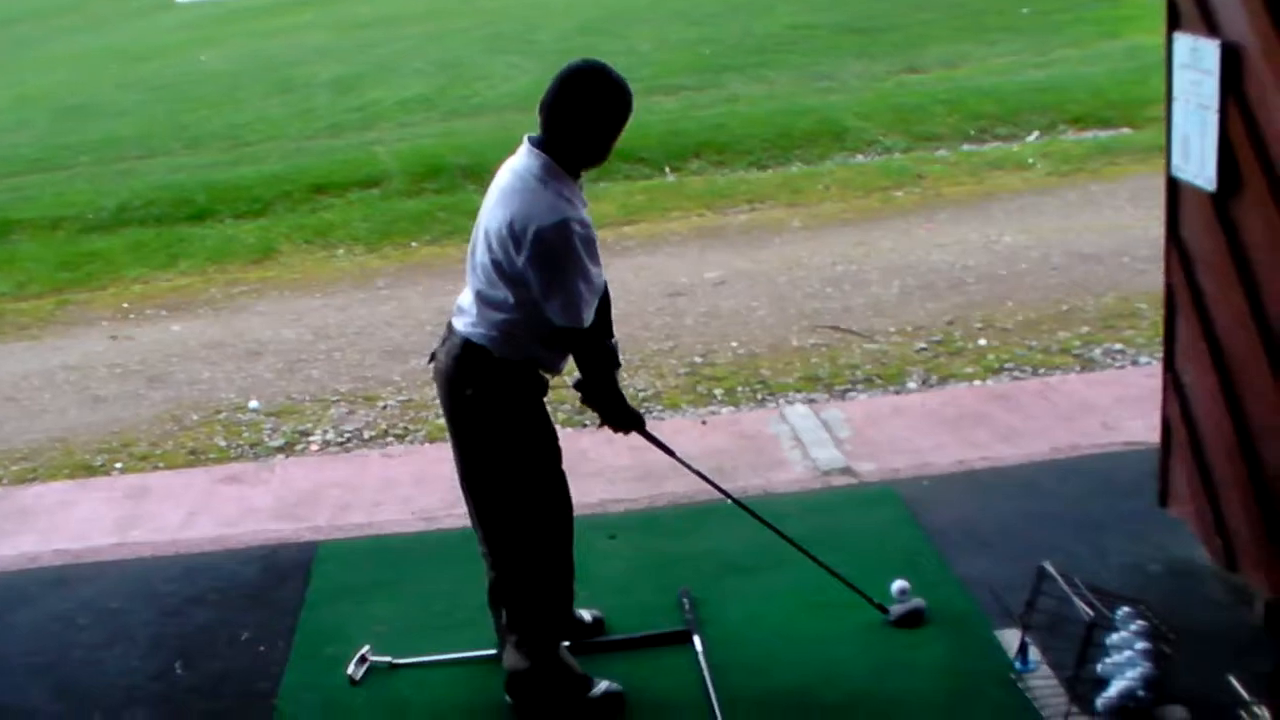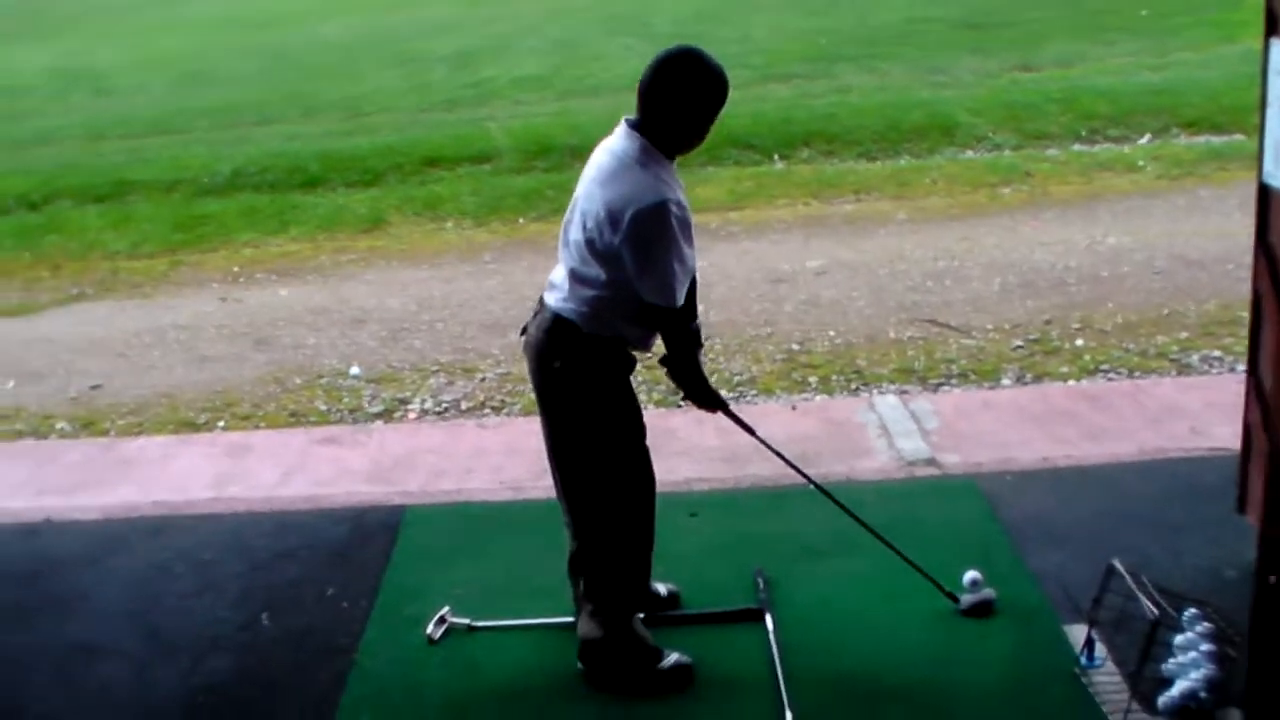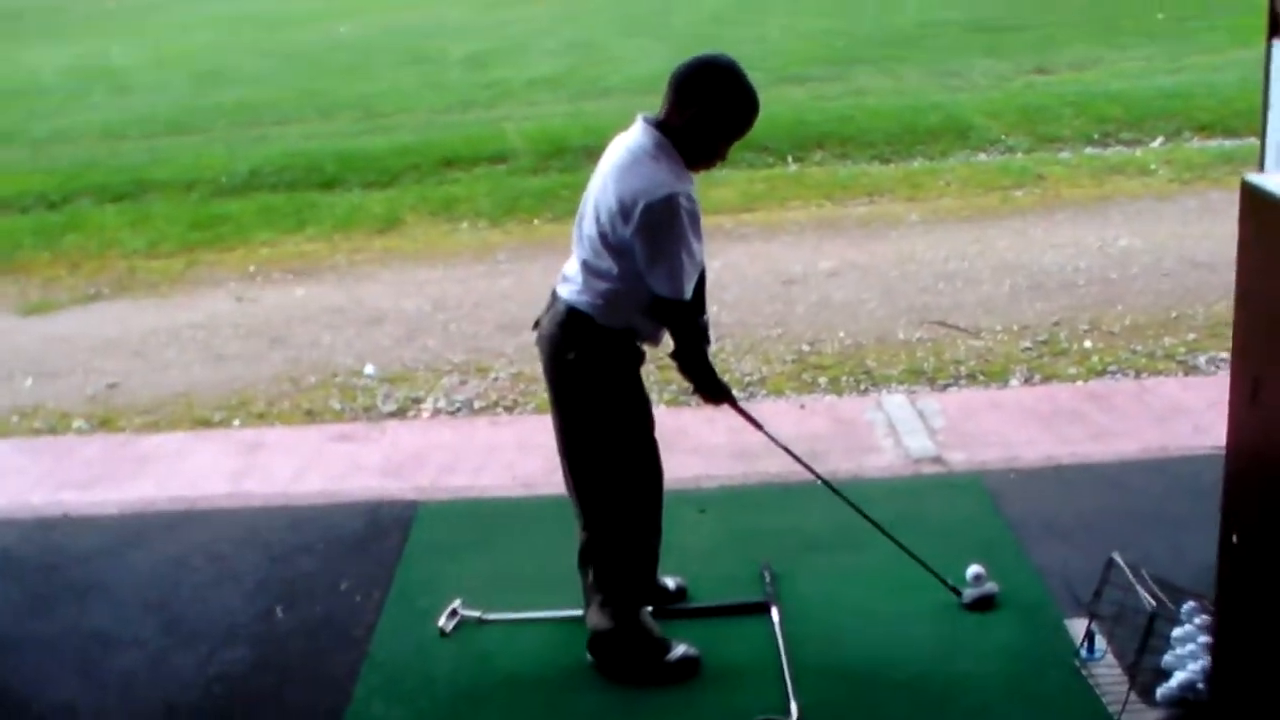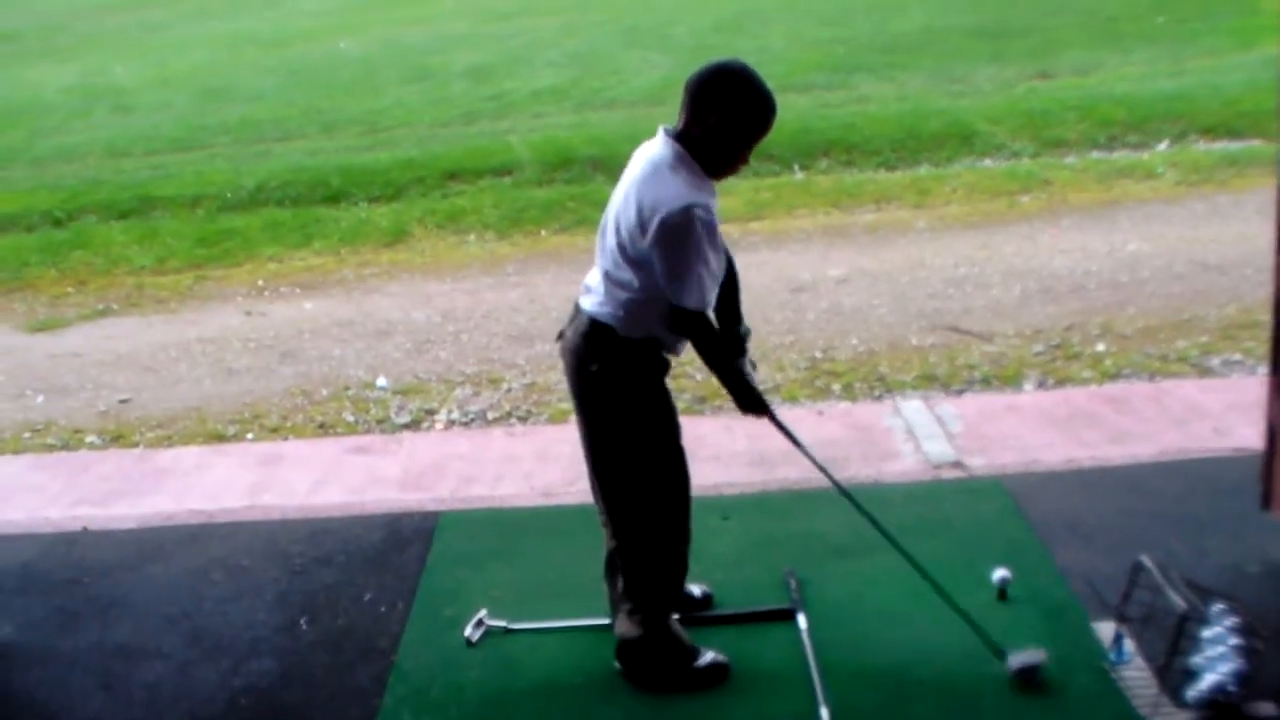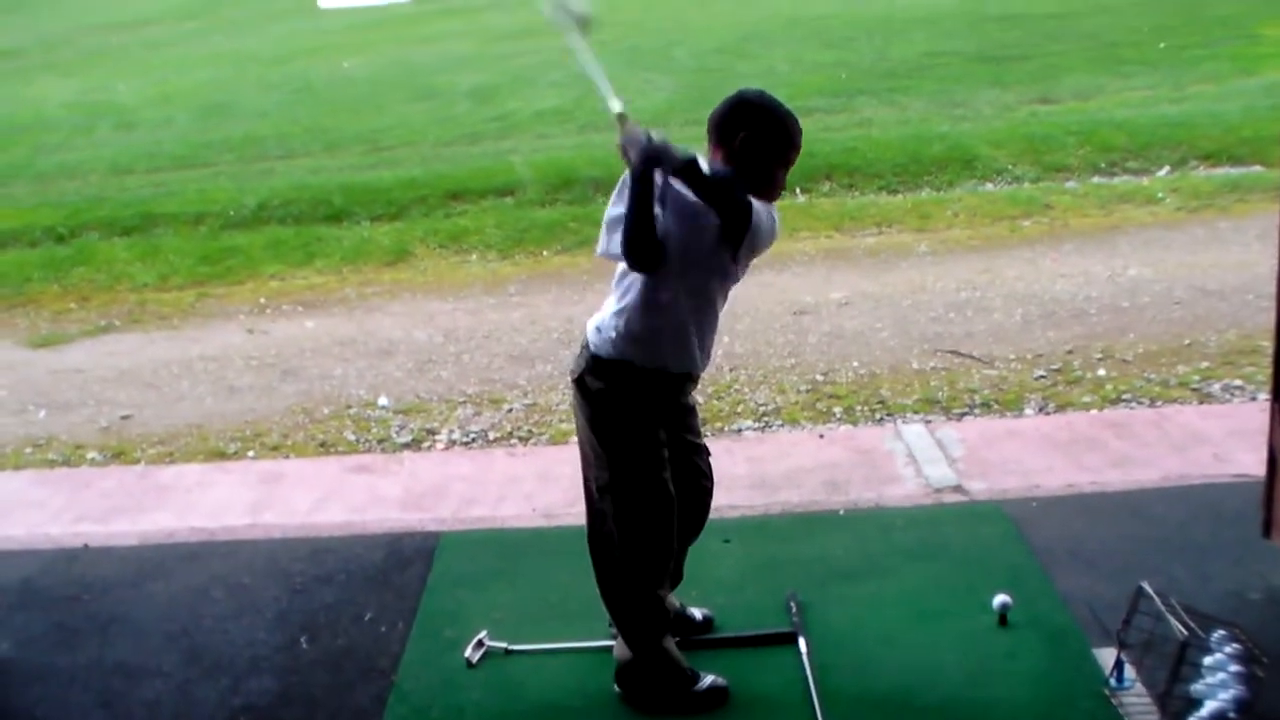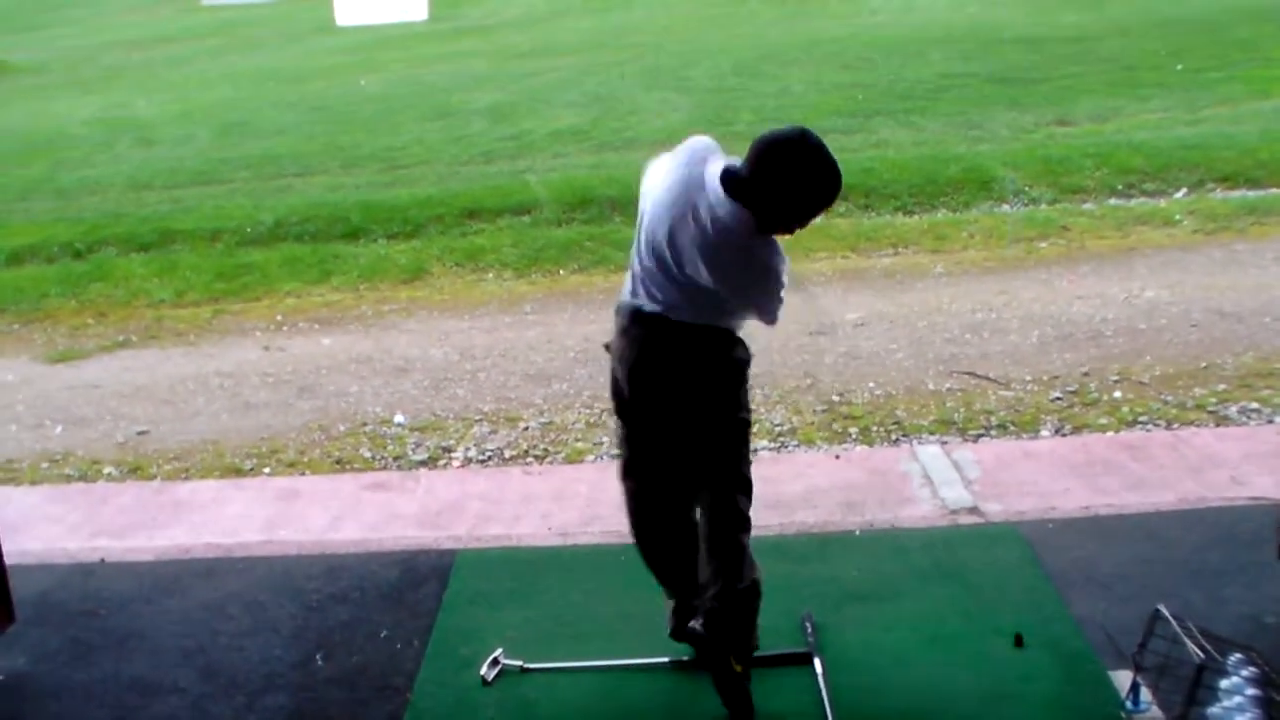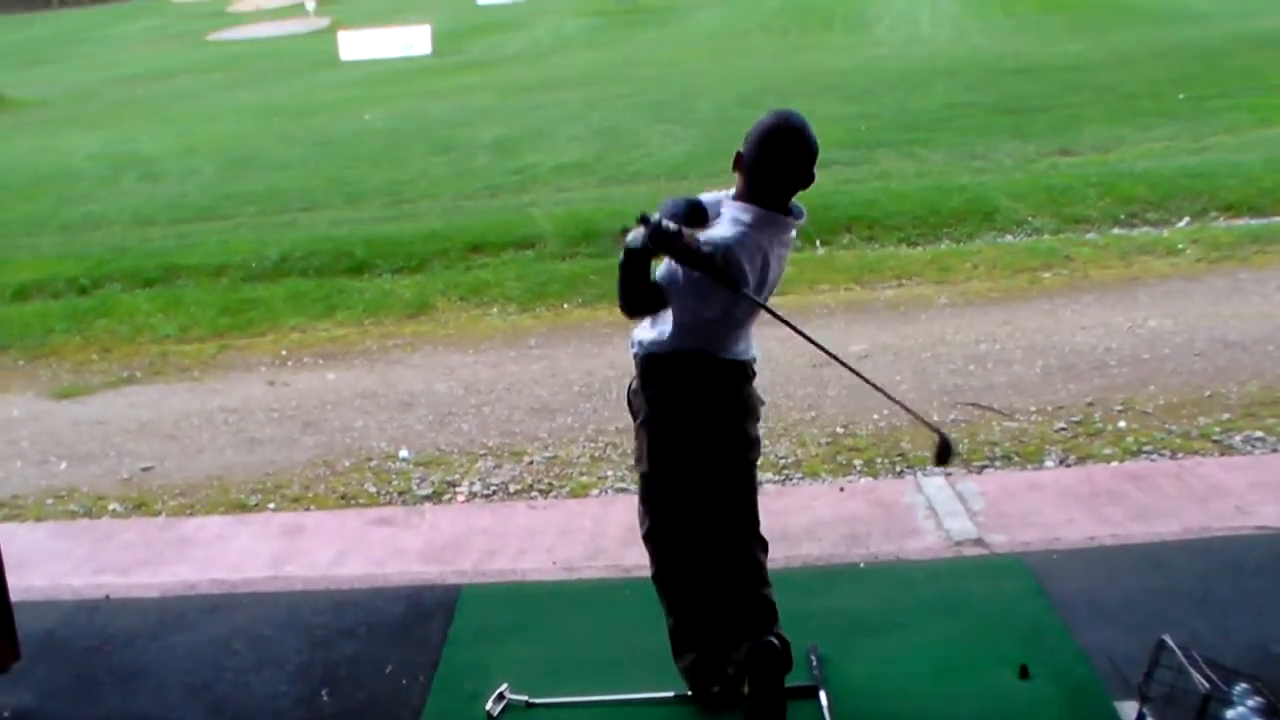
dt=0.5s
person 1, frame 1
left shoulder: (524, 169)
right shoulder: (556, 217)
left elbow: (584, 304)
right elbow: (577, 328)
left wrist: (602, 377)
right wrist: (609, 396)
left hip: (478, 359)
right hip: (493, 380)
left knee: (520, 514)
right knee: (532, 522)
left ankle: (542, 616)
person 1, frame 2
left shoulder: (618, 150)
right shoulder: (653, 200)
right elbow: (666, 306)
left wrist: (685, 356)
right wrist: (693, 377)
left hip: (566, 332)
right hip: (582, 353)
left knee: (604, 488)
right knee: (616, 495)
left ankle: (617, 588)
right ankle: (609, 640)
person 1, frame 3
left shoulder: (633, 143)
right shoulder: (665, 193)
right elbow: (672, 301)
left wrist: (693, 345)
right wrist: (700, 367)
left hip: (577, 325)
right hip: (594, 346)
left knee: (612, 480)
right knee: (625, 488)
left ankle: (623, 580)
right ankle: (619, 632)
person 1, frame 4
left shoulder: (657, 154)
right shoulder: (684, 206)
left elbow: (715, 265)
right elbow: (687, 316)
left wrist: (735, 338)
right wrist: (737, 381)
left hip: (600, 336)
right hip: (619, 356)
left knee: (636, 489)
right knee: (655, 497)
left ankle: (648, 587)
right ankle: (647, 640)
person 1, frame 5
left shoulder: (759, 222)
right shoulder: (656, 190)
left elbow: (727, 198)
right elbow: (643, 257)
left wrist: (674, 163)
right wrist: (642, 171)
left hip: (674, 381)
right hip: (615, 380)
left knee: (689, 496)
right knee: (638, 524)
left ankle: (653, 606)
right ankle: (647, 666)
person 1, frame 6
left shoulder: (692, 158)
right shoulder: (749, 249)
left elbow: (656, 170)
right elbow: (765, 310)
left hip: (636, 341)
right hip: (702, 361)
left knee: (653, 489)
right knee: (721, 501)
left ankle: (689, 607)
right ankle: (724, 631)
person 1, frame 7
left shoulder: (720, 247)
right shoulder: (780, 221)
left elbow: (638, 303)
right elbow: (692, 206)
left wrist: (636, 263)
right wrist: (674, 227)
left hip: (674, 386)
right hip: (730, 384)
left knee: (675, 534)
right knee: (736, 530)
left ankle: (705, 664)
right ankle: (755, 644)
